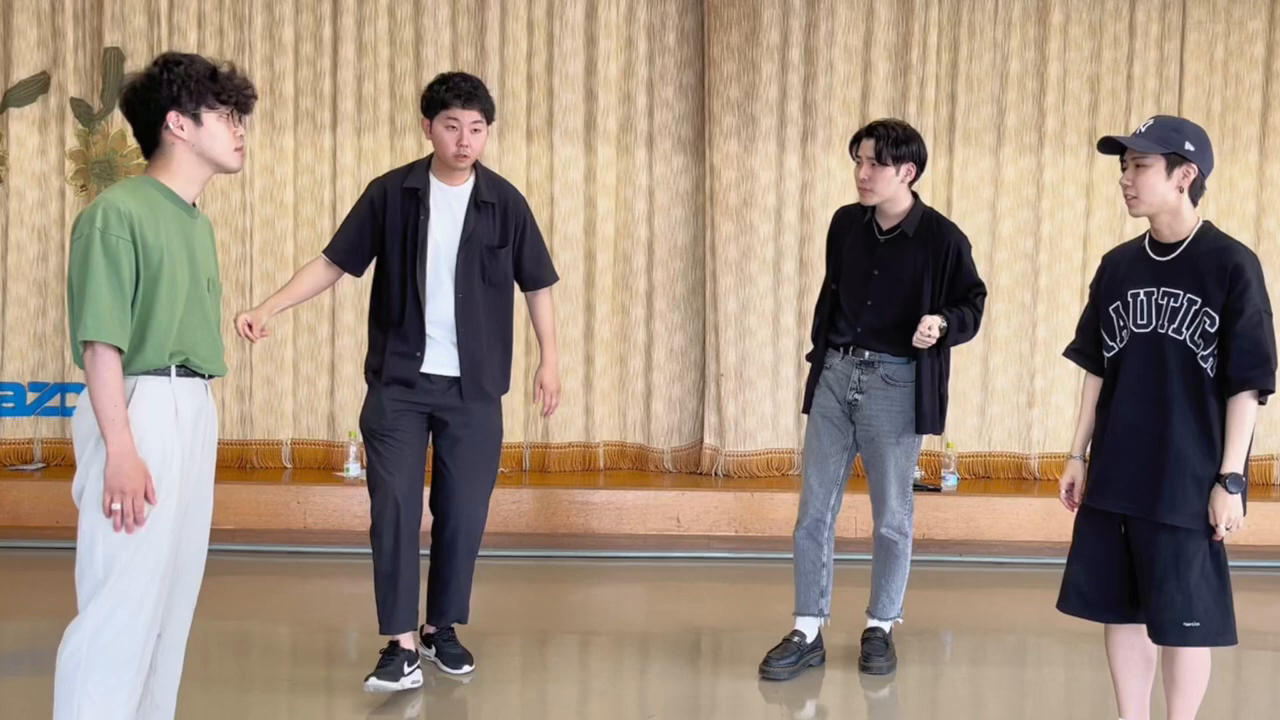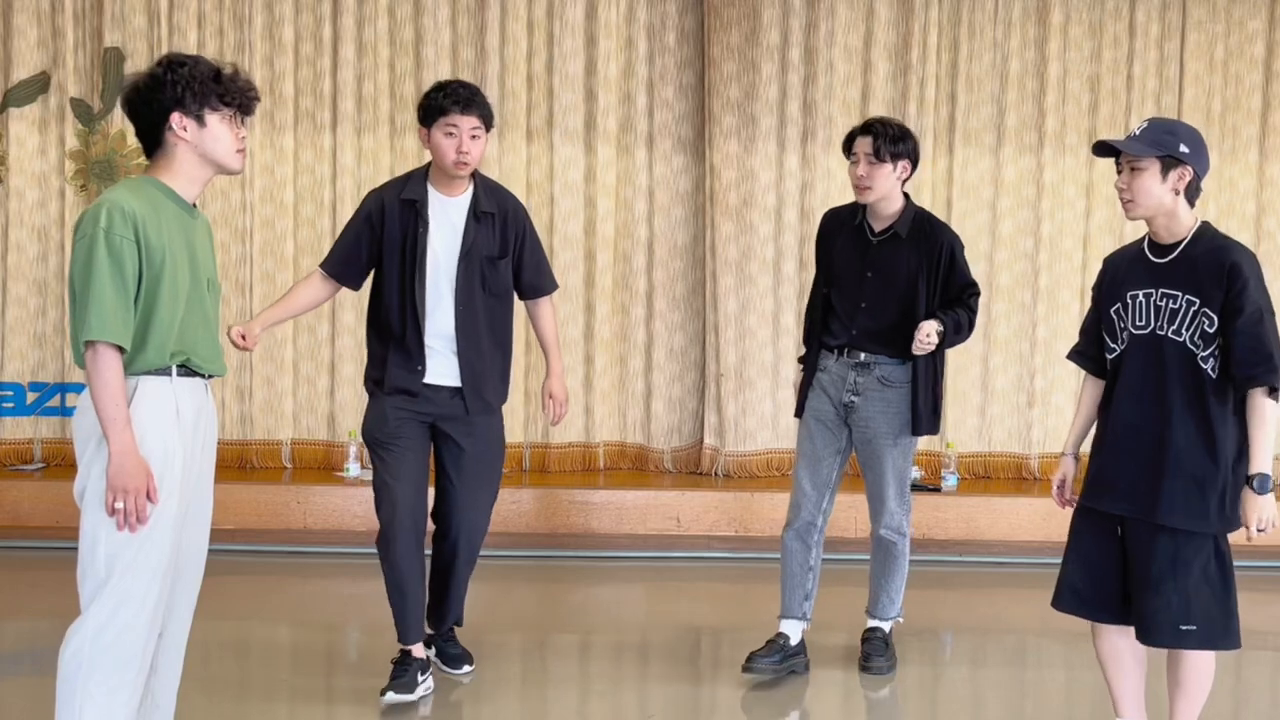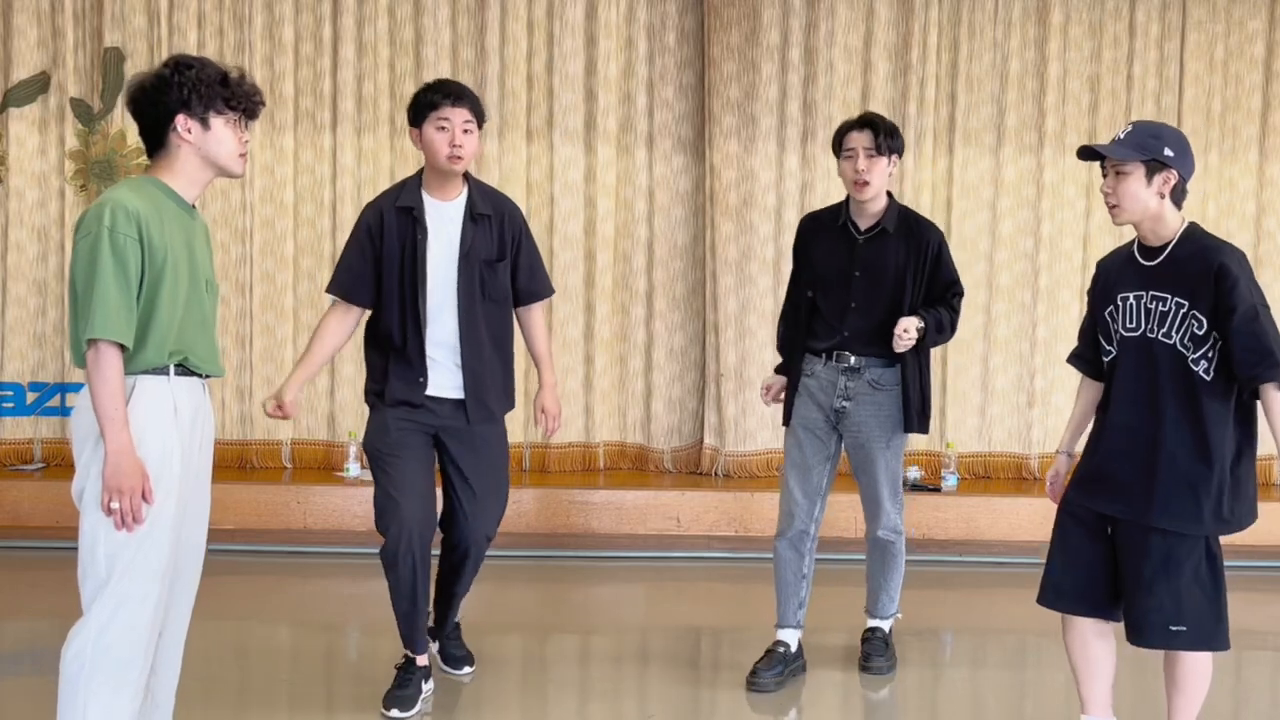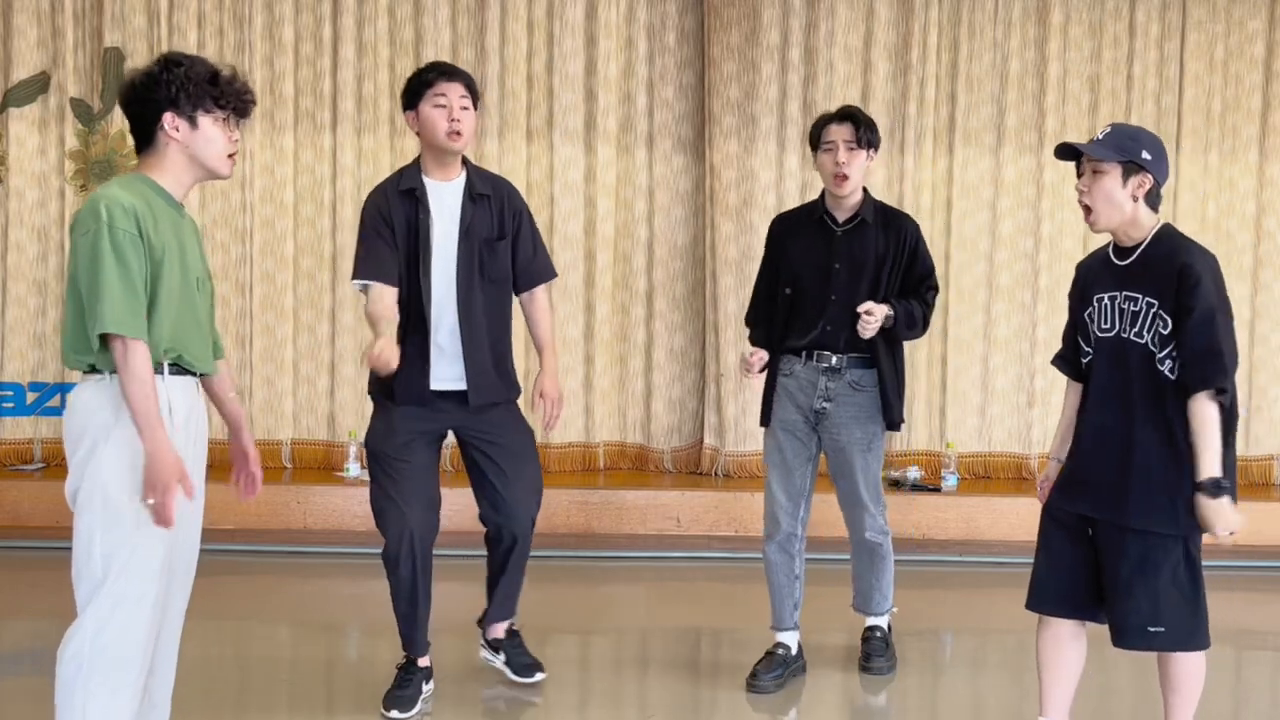
dt=0.2s
person 1, frame 1
left shoulder: (197, 222)
right shoulder: (117, 212)
right elbow: (100, 341)
right wrist: (121, 450)
left hip: (195, 412)
right hip: (139, 411)
left knee: (172, 598)
right knee: (120, 603)
person 1, frame 2
left shoulder: (195, 221)
right shoulder: (119, 212)
right elbow: (101, 341)
right wrist: (123, 450)
left hip: (194, 412)
right hip: (140, 412)
left knee: (172, 599)
right knee: (122, 603)
person 1, frame 3
left shoulder: (192, 223)
right shoulder: (121, 210)
right elbow: (102, 338)
right wrist: (118, 448)
left hip: (189, 412)
right hip: (135, 410)
left knee: (170, 600)
right knee: (121, 603)
person 1, frame 4
left shoulder: (183, 223)
right shoulder: (114, 207)
right elbow: (120, 333)
left wrist: (239, 428)
right wrist: (156, 444)
left hip: (175, 412)
right hip: (126, 413)
left knee: (164, 600)
right knee: (115, 602)
person 2, frame 1
left shoulder: (505, 202)
right shoulder: (390, 193)
left elbow: (537, 285)
right elbow: (332, 262)
left wrist: (549, 358)
right wrist: (267, 308)
left hip: (474, 385)
right hip: (399, 379)
left knee: (464, 513)
right knee: (394, 506)
left ankle: (442, 627)
right ankle: (400, 644)
person 2, frame 2
left shoulder: (505, 211)
right shoulder: (387, 205)
left elbow: (537, 294)
right elbow: (330, 278)
left wrist: (554, 368)
right wrist: (262, 321)
left hip: (474, 392)
right hip: (399, 389)
left knee: (465, 521)
right knee: (401, 515)
left ankle: (443, 628)
right ankle: (412, 651)
person 2, frame 3
left shoulder: (501, 214)
right shoulder: (385, 215)
left elbow: (530, 302)
right elbow: (348, 308)
left wrist: (546, 380)
right wrist: (298, 378)
left hip: (477, 400)
right hip: (401, 400)
left knee: (474, 527)
right knee: (405, 527)
left ankle: (442, 622)
right ankle: (415, 662)
person 2, frame 4
left shoulder: (500, 197)
right shoulder: (388, 200)
left elbow: (533, 286)
right elbow: (378, 287)
left wrist: (551, 368)
right wrist: (382, 342)
left hip: (488, 390)
right hip: (407, 396)
left knee: (517, 517)
right knee: (407, 530)
left ankle: (499, 628)
right ankle: (416, 662)
person 3, frame 1
left shoulder: (1231, 266)
right shoulder: (1117, 265)
left wrist: (1230, 478)
right wrist: (1077, 454)
left hip: (1188, 479)
right hip: (1115, 474)
left knee: (1185, 616)
right knee: (1117, 607)
person 3, frame 2
left shoulder: (1230, 265)
right shoulder: (1118, 268)
right wrist: (1071, 449)
left hip: (1192, 478)
right hip: (1114, 474)
left knee: (1188, 618)
right knee: (1100, 603)
person 3, frame 3
left shoulder: (1220, 266)
right shoulder: (1112, 270)
right wrist: (1066, 448)
left hip: (1186, 476)
right hip: (1107, 472)
left knee: (1184, 617)
right knee: (1077, 598)
person 3, frame 4
left shoulder: (1189, 266)
right shoulder: (1091, 272)
left elbow: (1208, 382)
left wrist: (1211, 481)
right wrist: (1057, 454)
left hip: (1159, 478)
right hip: (1090, 474)
left knee: (1168, 618)
right knee: (1059, 600)
person 4, frame 1
left shoulder: (942, 238)
right shoulder: (845, 224)
left elbow: (972, 306)
left wrist: (941, 324)
right wrist: (819, 356)
left hip: (896, 382)
right hip: (836, 373)
left knee: (892, 517)
right knee: (814, 509)
left ankle: (879, 628)
right ankle: (807, 631)
person 4, frame 2
left shoulder: (935, 239)
right shoulder: (834, 226)
left elbow: (965, 307)
left wrist: (938, 328)
right wrist: (811, 359)
left hip: (891, 384)
right hip: (829, 377)
left knee: (890, 517)
right knee: (805, 510)
left ankle: (879, 628)
right ankle: (791, 635)
person 4, frame 3
left shoulder: (920, 236)
right shoulder: (814, 229)
left elbow: (948, 306)
left wrist: (920, 326)
right wrist: (785, 366)
left hip: (880, 386)
right hip: (815, 380)
left knee: (884, 517)
right knee: (796, 517)
left ankle: (879, 627)
right ankle: (787, 640)
person 4, frame 4
left shoulder: (898, 230)
right shoulder: (787, 228)
left elbow: (923, 305)
right elbow: (765, 302)
left wrist: (888, 315)
right wrist: (759, 347)
left hip: (858, 385)
right hip: (793, 381)
left knee: (866, 517)
right knee: (783, 520)
left ankle: (876, 625)
right ankle: (786, 642)
